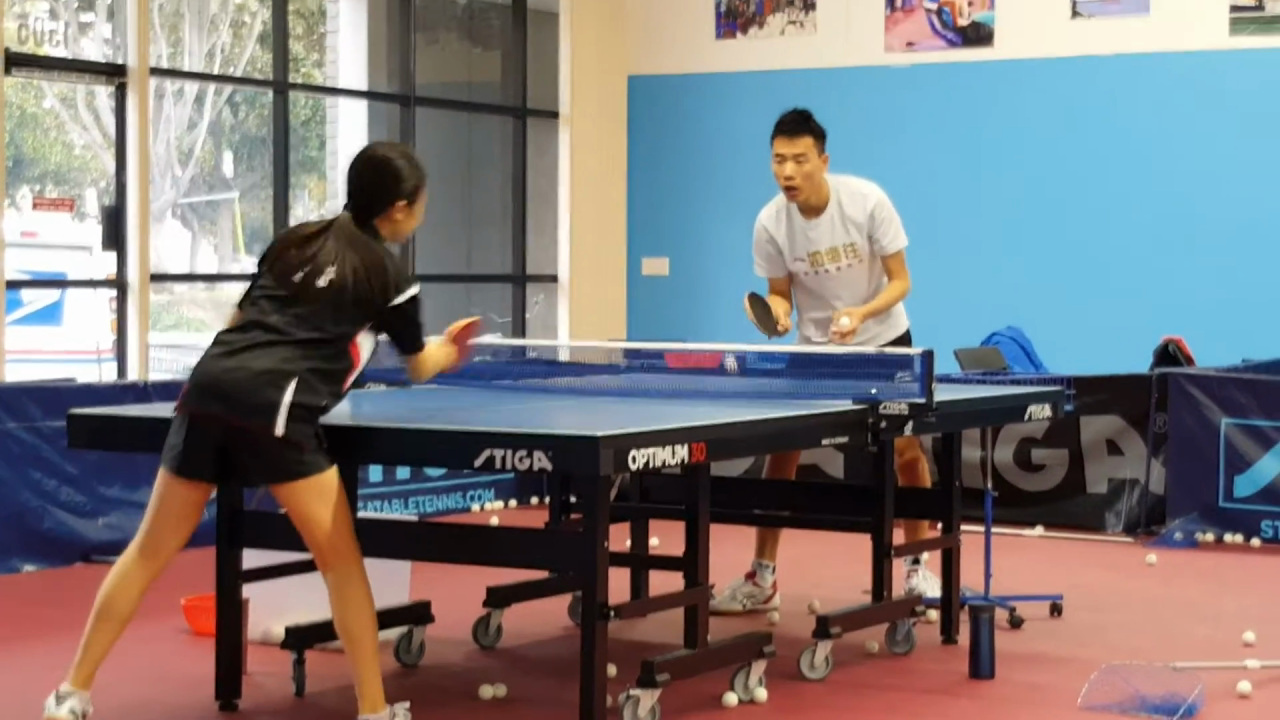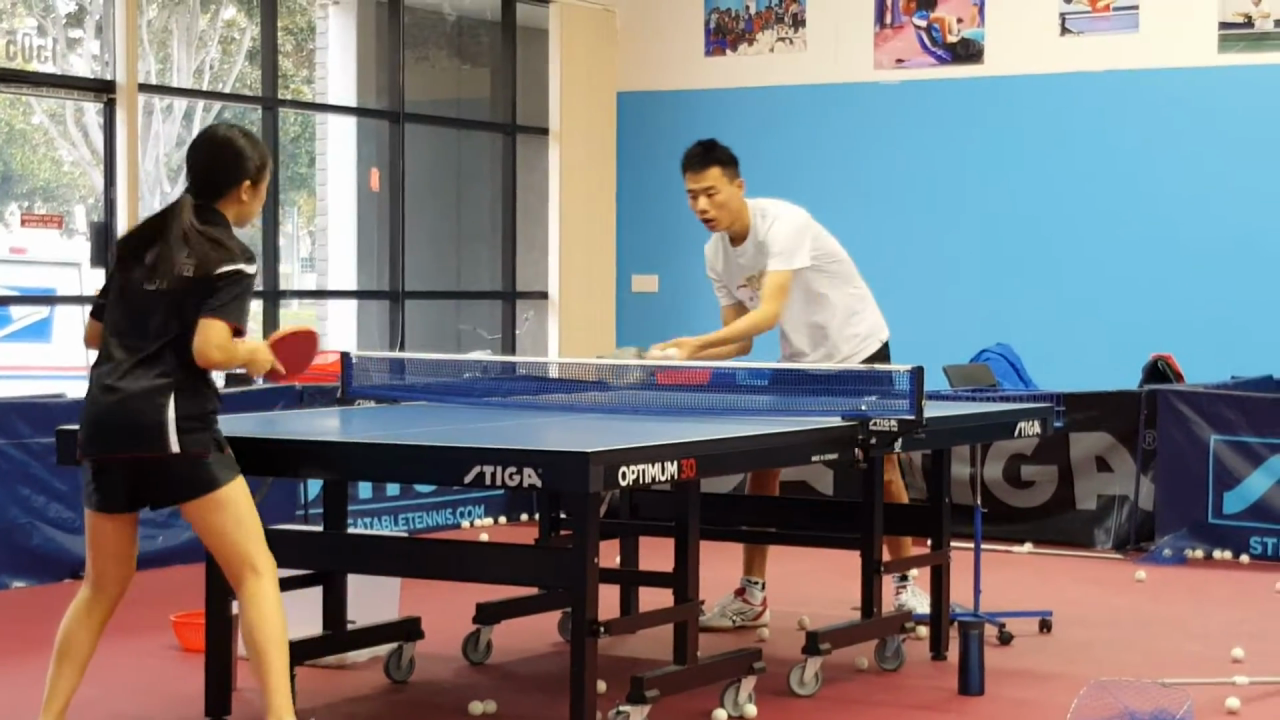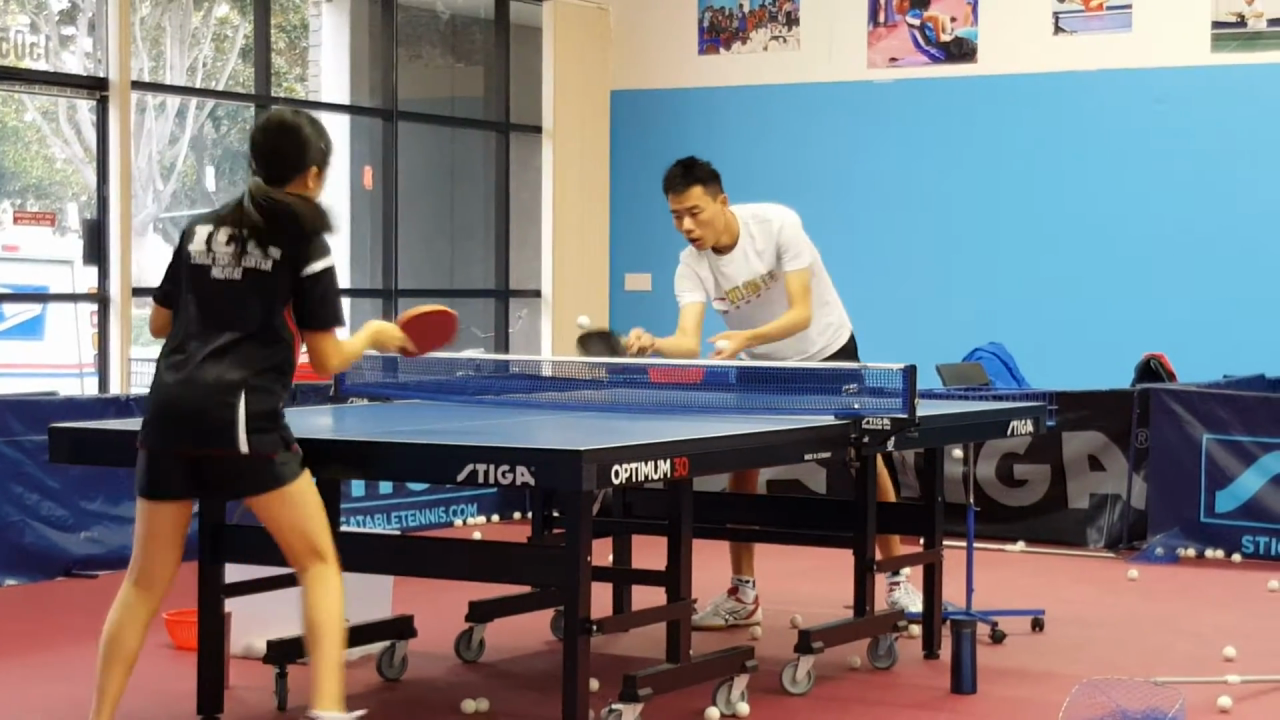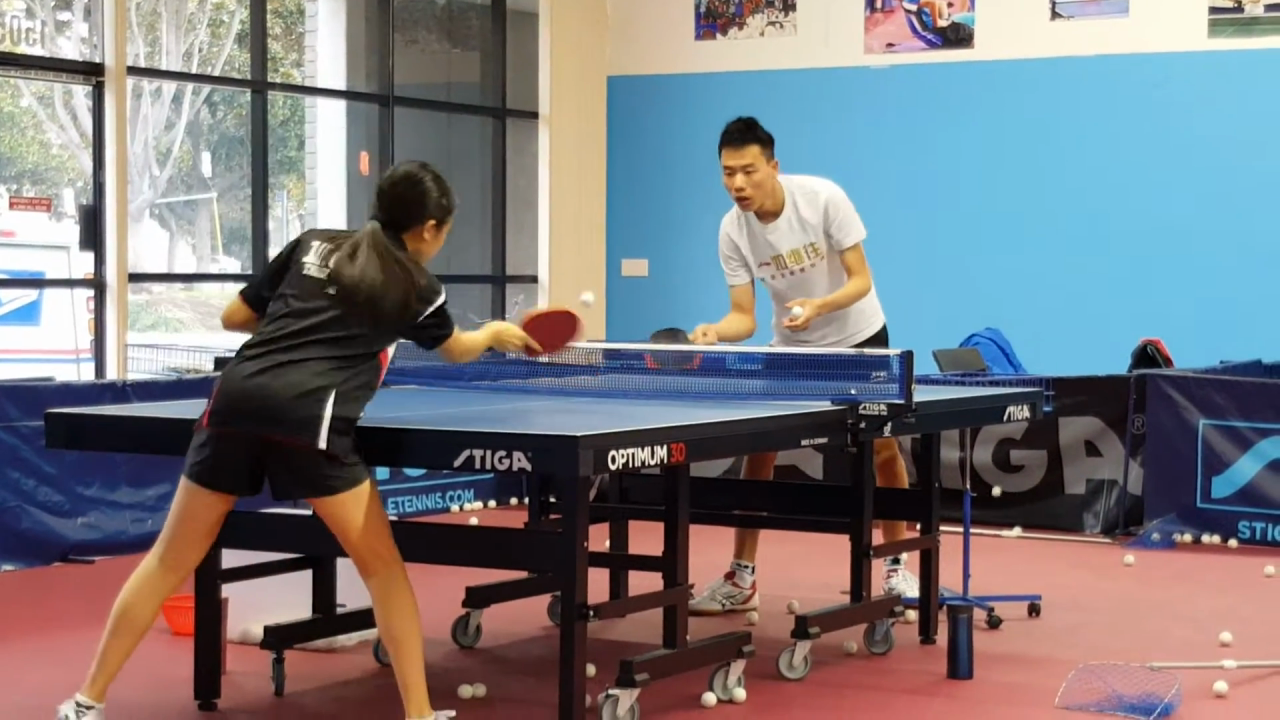
dt=0.5s
person 1, frame 1
left shoulder: (292, 240)
right shoulder: (388, 275)
right elbow: (425, 363)
right wrist: (447, 349)
left hip: (210, 390)
right hip: (275, 409)
left knee: (149, 550)
right knee: (341, 560)
person 1, frame 2
left shoulder: (140, 241)
right shoulder: (230, 257)
left elbow: (94, 334)
right elbow: (210, 350)
right wrist: (256, 355)
left hip: (105, 419)
right hip: (171, 423)
left knee: (105, 584)
right knee: (255, 572)
person 1, frame 3
left shoulder: (201, 229)
right shoulder: (303, 244)
left elbow: (159, 323)
right elbow: (325, 359)
right wrist: (375, 337)
left hip: (170, 411)
right hip: (241, 417)
left knee: (147, 580)
right knee: (318, 560)
person 1, frame 4
left shoulder: (309, 245)
right shoulder: (416, 288)
left elbow: (234, 317)
right elbow: (455, 348)
right wrist: (497, 332)
left hip: (237, 403)
right hip: (308, 421)
left knee: (171, 559)
right knee: (383, 566)
person 2, frame 1
left shoulder: (868, 200)
right shoulder: (769, 224)
left elbow: (900, 281)
right elbow: (780, 293)
left wrist: (860, 314)
right wrist: (778, 312)
left hip: (883, 338)
right hip: (815, 346)
left knee: (907, 449)
right knee: (781, 450)
left ankle: (918, 566)
right ankle: (763, 577)
person 2, frame 2
left shoulder: (783, 222)
right shoulder: (715, 254)
left elbow: (770, 314)
right elbow: (738, 342)
left wrist: (693, 343)
right wrist: (687, 351)
left hip: (858, 351)
right hip: (800, 364)
left knee: (883, 468)
right knee: (762, 466)
left ankle: (905, 583)
right ankle: (752, 593)
person 2, frame 3
left shoulder: (778, 222)
right shoulder: (691, 265)
left elbow: (802, 312)
right elbow: (687, 342)
left wrist: (748, 338)
right wrist: (655, 344)
left hip: (827, 349)
right hip: (764, 366)
right knee: (742, 466)
left ankle: (897, 579)
right ankle: (743, 593)
person 2, frame 4
left shoulder: (824, 197)
right shoulder: (733, 231)
left elbow: (861, 281)
right elbow: (744, 317)
left wrist: (817, 306)
right wrist: (715, 330)
left hip: (858, 336)
right hip: (792, 347)
left knee: (884, 449)
right knee: (760, 450)
left ankle: (897, 566)
right ankle: (742, 577)
